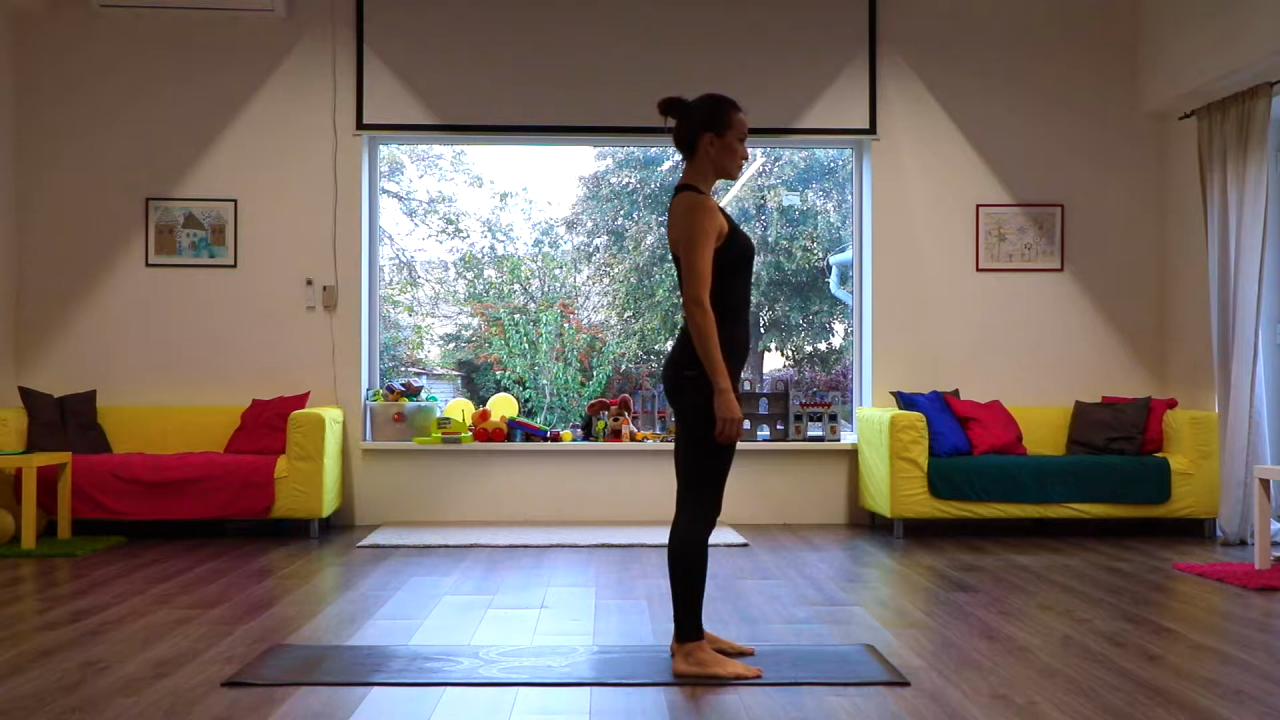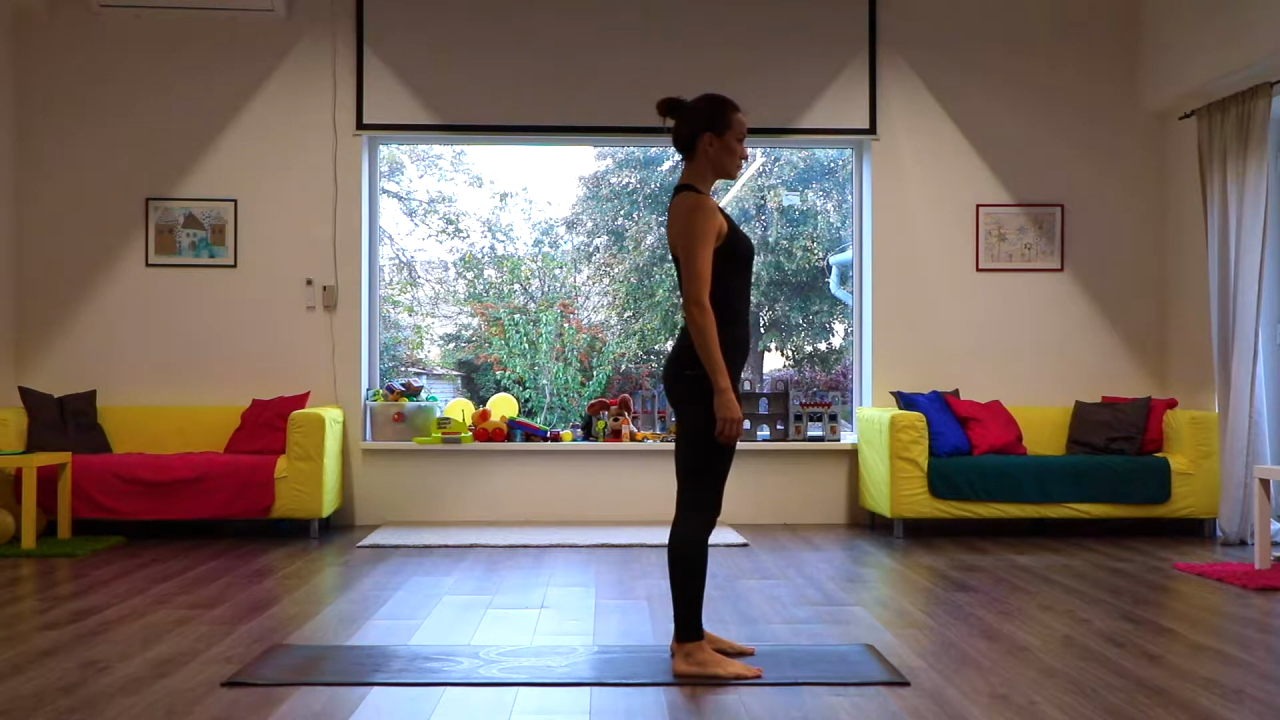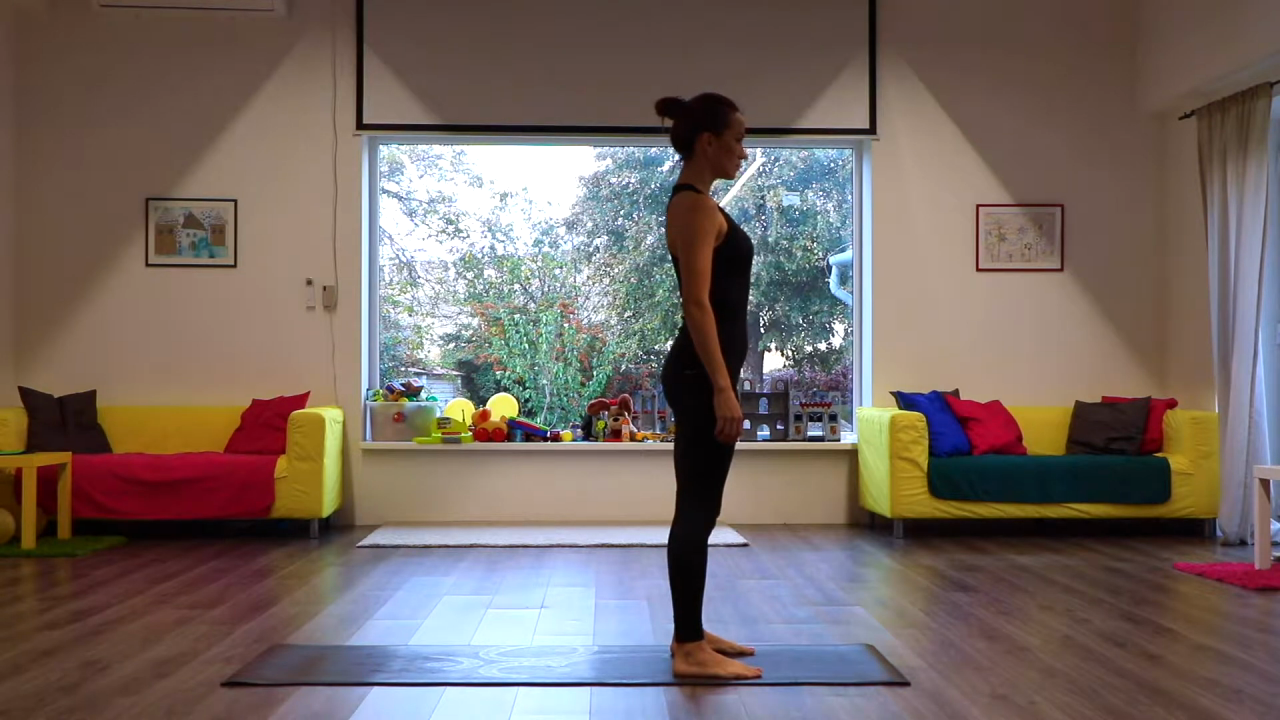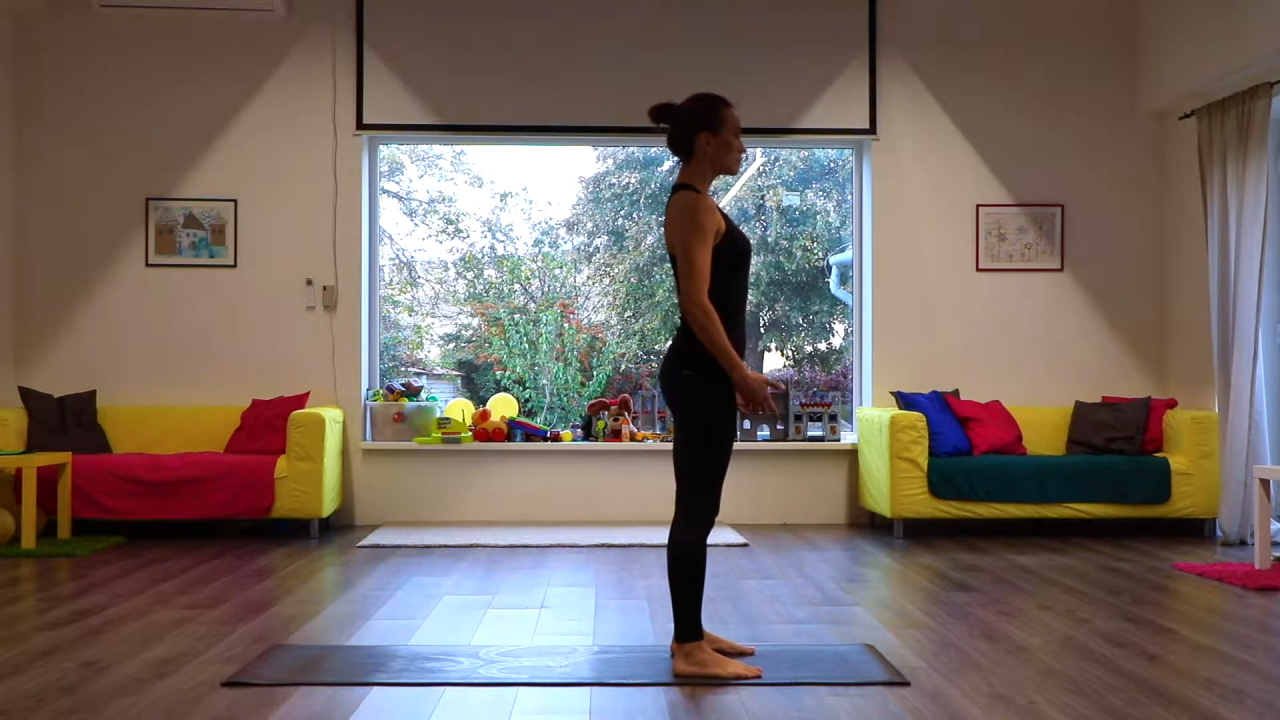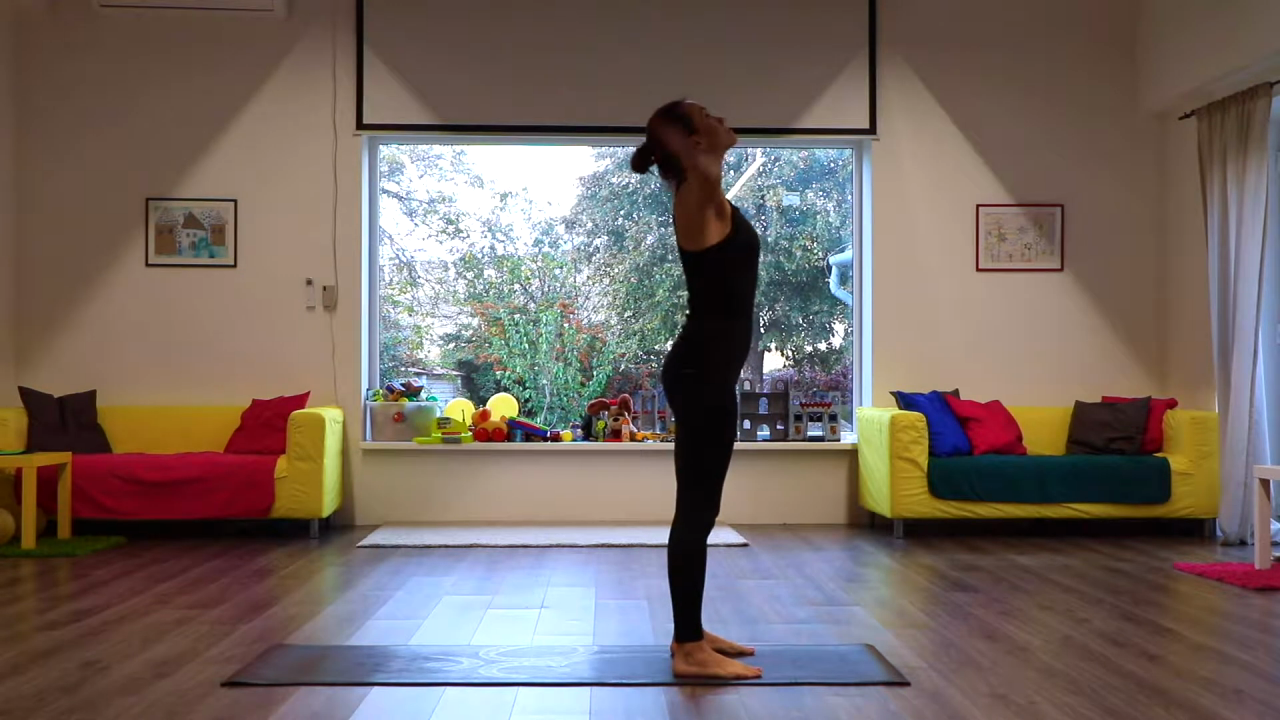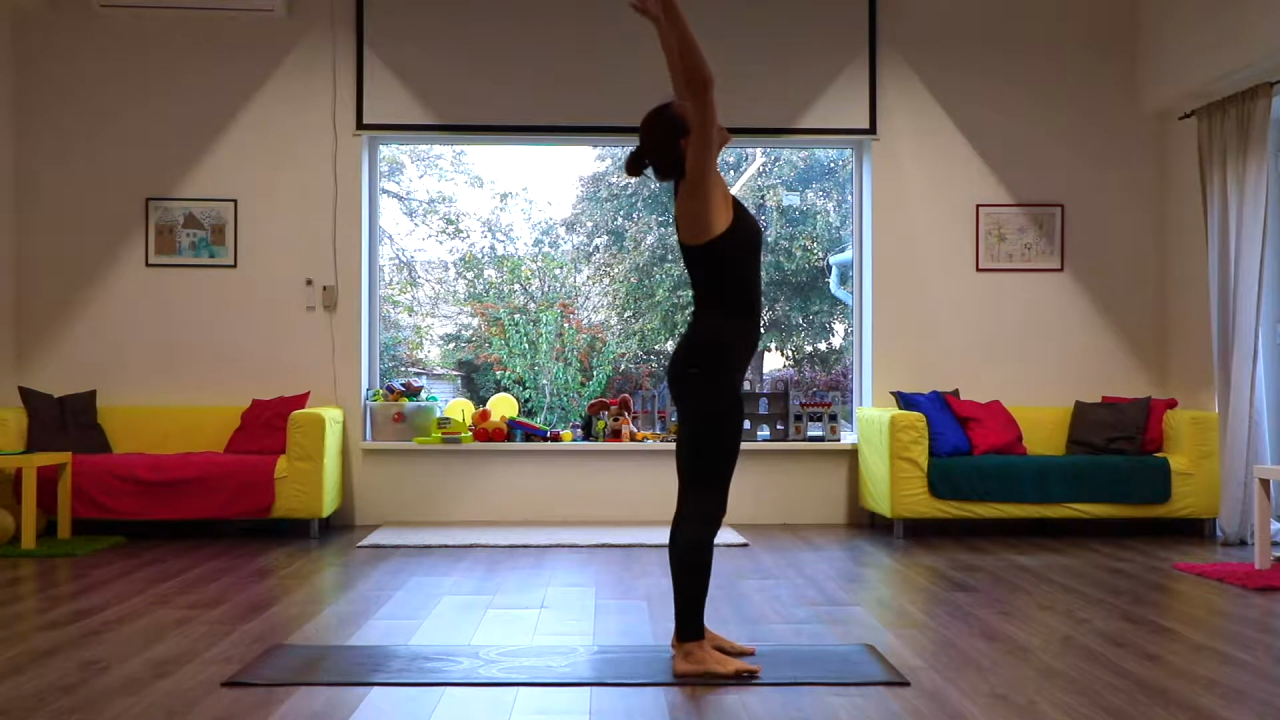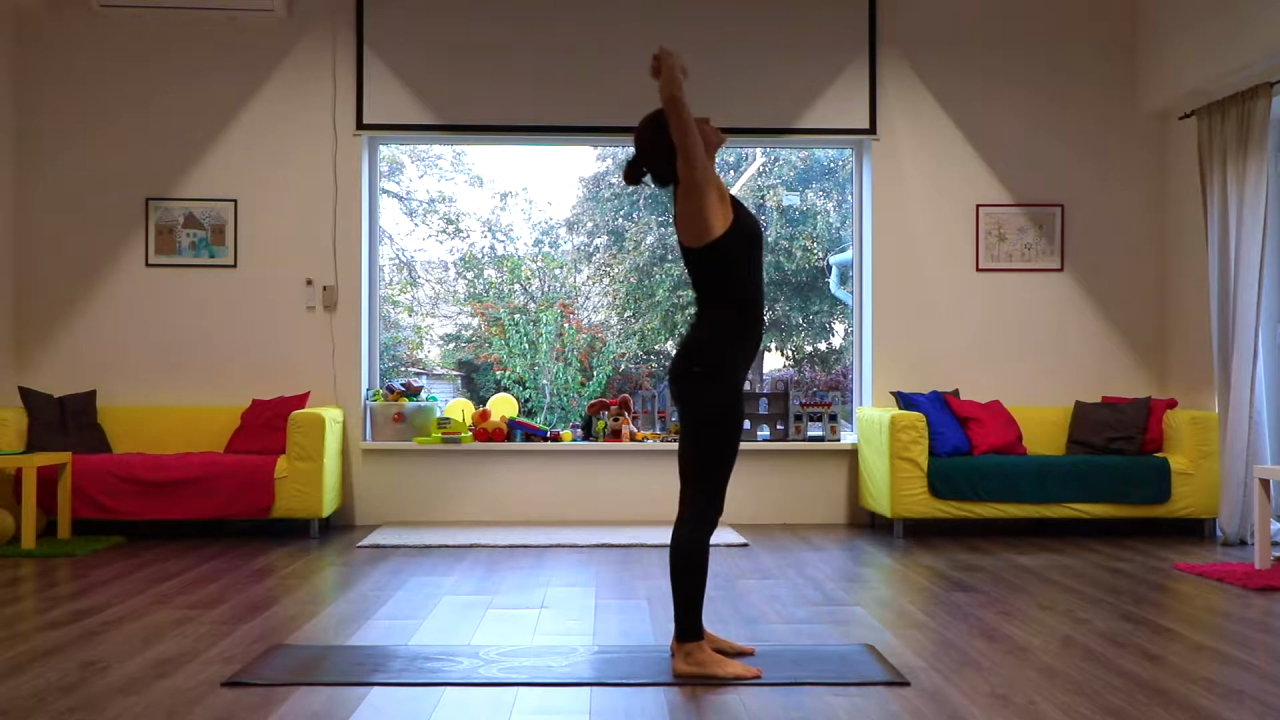
dt=0.7s
person 1, frame 1
left shoulder: (698, 202)
right shoulder: (695, 204)
right elbow: (698, 304)
right wrist: (722, 389)
left hip: (704, 370)
right hip: (702, 374)
left knee: (699, 508)
right knee: (698, 510)
left ankle: (691, 633)
right ankle: (689, 648)
person 1, frame 2
left shoulder: (697, 203)
right shoulder: (695, 205)
right elbow: (698, 305)
right wrist: (722, 389)
left hip: (704, 371)
right hip: (703, 374)
left knee: (699, 509)
right knee: (697, 510)
left ankle: (691, 633)
right ankle: (690, 649)
person 1, frame 3
left shoulder: (696, 202)
right shoulder: (694, 205)
right elbow: (698, 304)
right wrist: (722, 389)
left hip: (703, 371)
right hip: (702, 375)
left knee: (699, 508)
right knee: (697, 510)
left ankle: (691, 633)
right ankle: (689, 649)
person 1, frame 4
left shoulder: (694, 202)
right shoulder: (693, 205)
right elbow: (696, 304)
left wrist: (736, 374)
right wrist: (742, 376)
left hip: (705, 372)
right hip: (701, 375)
left knee: (698, 508)
right knee: (696, 510)
left ankle: (691, 633)
right ankle: (690, 649)
person 1, frame 5
left shoulder: (705, 194)
right shoulder: (701, 195)
right elbow: (701, 174)
right wrist: (685, 149)
left hip: (706, 367)
right hip: (705, 369)
left knee: (698, 508)
right knee: (697, 510)
left ankle: (691, 633)
right ankle: (690, 650)
person 1, frame 6
left shoulder: (703, 187)
right shoulder: (700, 188)
left elbow: (689, 92)
right elbow: (699, 83)
left hip: (710, 366)
right hip: (710, 369)
left knee: (701, 505)
right knee: (701, 507)
left ankle: (692, 632)
right ankle: (690, 648)
person 1, frame 7
left shoulder: (705, 190)
right shoulder: (698, 189)
left elbow: (681, 110)
right elbow: (676, 104)
left wrist: (669, 74)
right wrist: (670, 68)
left hip: (714, 368)
right hip: (711, 370)
left knee: (702, 507)
right knee: (699, 508)
left ankle: (692, 632)
right ankle: (690, 649)
